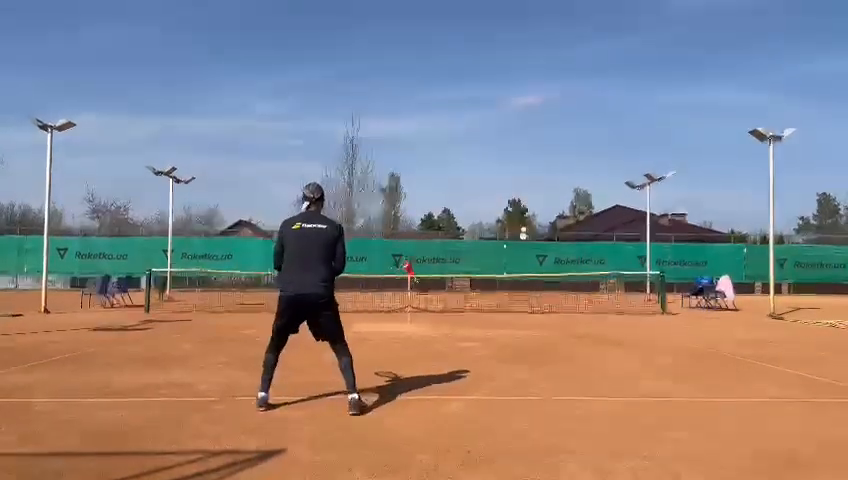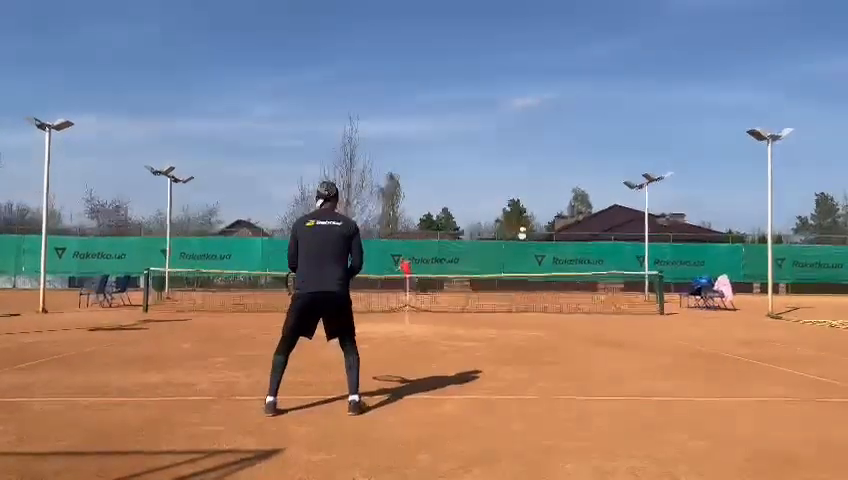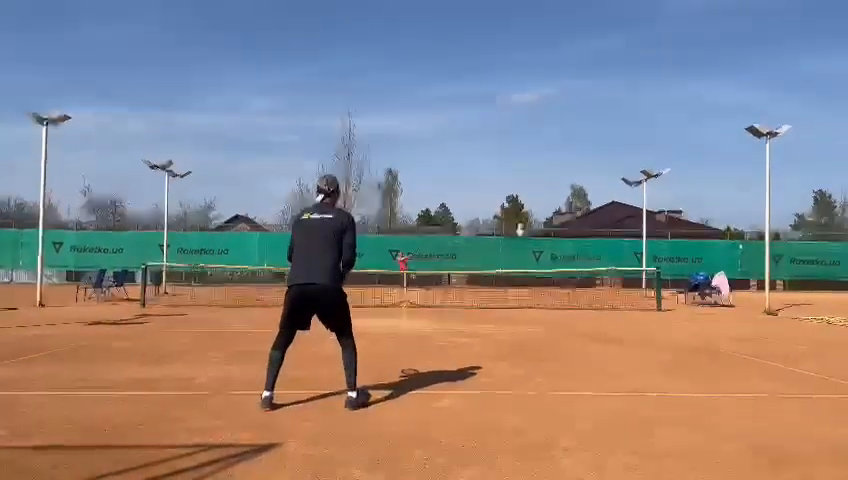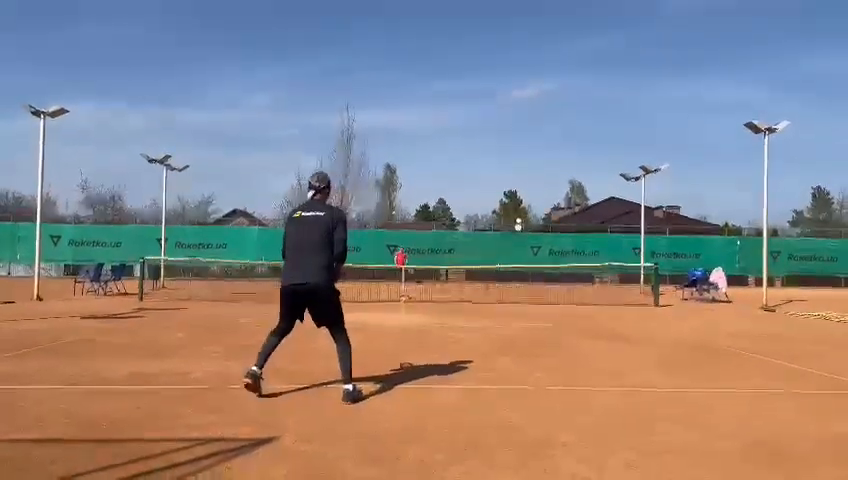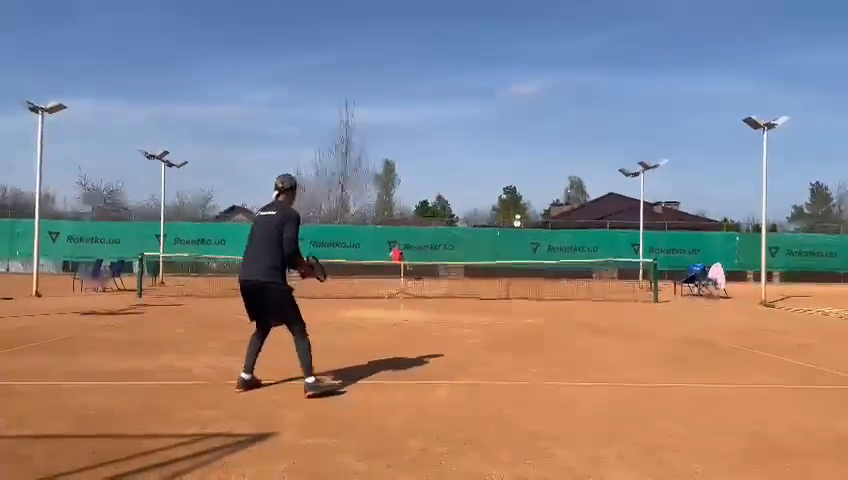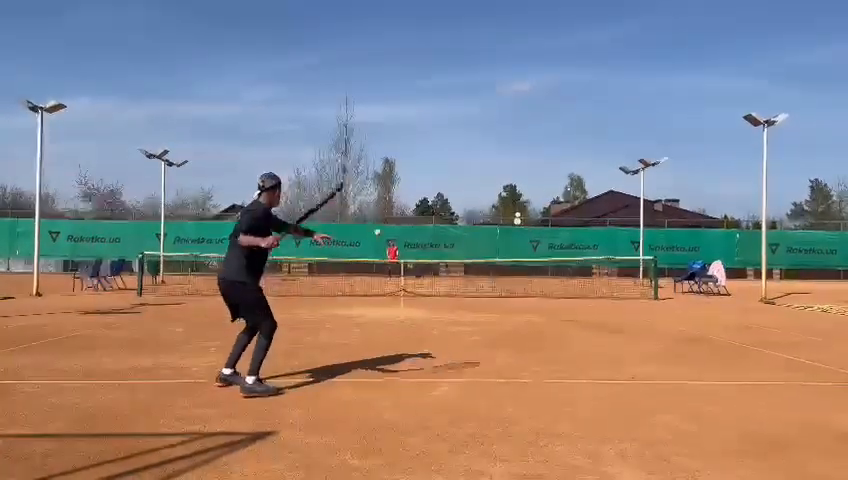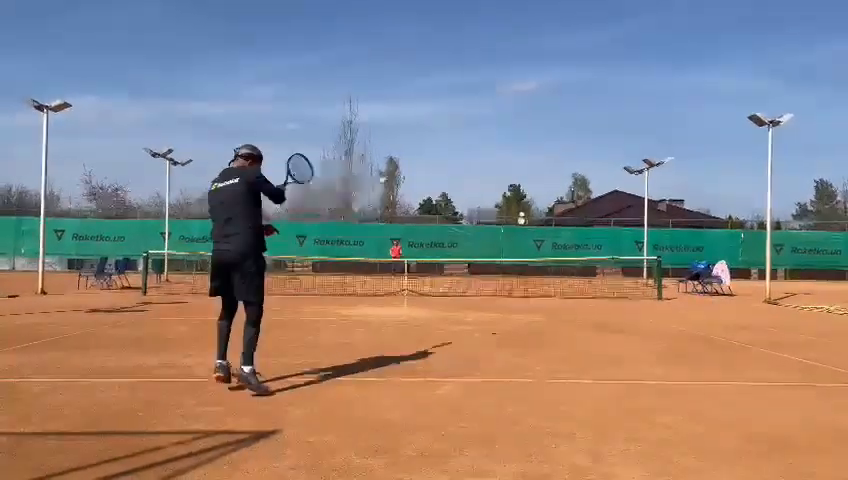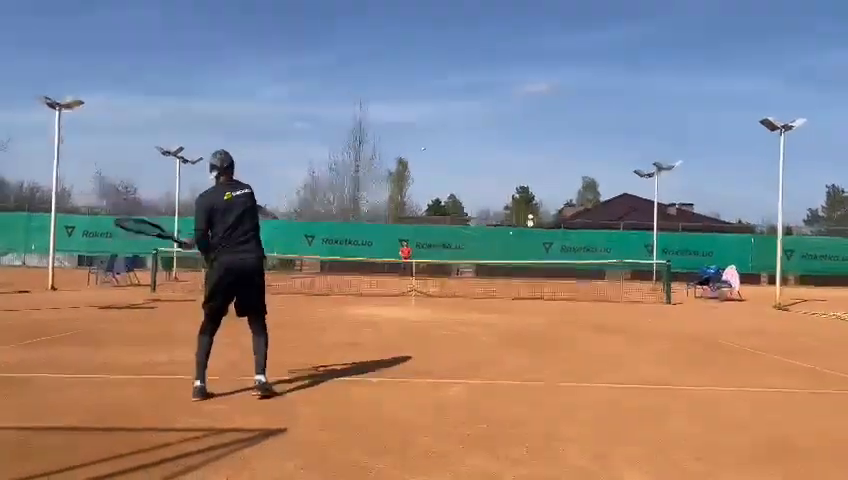
dt=0.4s
person 1, frame 1
left shoulder: (287, 225)
right shoulder: (333, 228)
left elbow: (277, 263)
right elbow: (339, 266)
left hip: (290, 295)
right hip: (320, 296)
left knee: (275, 344)
right knee: (339, 346)
left ankle: (262, 396)
right ankle: (354, 397)
person 1, frame 2
left shoulder: (301, 223)
right shoulder: (349, 225)
left elbow: (292, 262)
right elbow: (357, 264)
left hip: (305, 293)
right hip: (337, 294)
left knee: (285, 345)
right knee: (349, 346)
left ankle: (271, 400)
right ankle: (354, 399)
person 1, frame 3
left shoulder: (301, 217)
right shoulder: (344, 218)
left elbow: (291, 255)
right elbow: (349, 257)
right wrist: (341, 274)
left hip: (297, 286)
right hip: (328, 287)
left knee: (283, 339)
right knee: (346, 339)
left ankle: (267, 394)
right ankle: (353, 395)
person 1, frame 4
left shoulder: (294, 214)
right shoulder: (336, 214)
left elbow: (285, 252)
right elbow: (340, 252)
right wrist: (335, 272)
left hip: (290, 282)
right hip: (320, 283)
left knee: (282, 328)
right knee: (339, 334)
left ankle: (255, 371)
right ankle: (348, 388)
person 1, frame 5
left shoulder: (261, 213)
right shoulder: (290, 214)
right elbow: (290, 251)
left wrist: (296, 265)
right wrist: (305, 267)
left hip: (247, 278)
right hip: (270, 280)
left knee: (262, 326)
right knee: (298, 329)
left ankle: (246, 377)
right ankle: (310, 380)
person 1, frame 6
left shoulder: (263, 212)
right shoulder: (255, 210)
left elbow: (285, 227)
right elbow: (237, 236)
left wrist: (313, 234)
right wrist: (260, 241)
left hip: (233, 278)
right hip: (238, 279)
left knee: (253, 325)
right knee: (268, 326)
left ankle: (227, 372)
right ankle: (251, 381)
person 1, frame 7
left shoulder: (215, 184)
right shoulder: (251, 177)
right elbow: (278, 197)
right wrist: (278, 188)
left hip: (221, 253)
right hip: (246, 252)
left knee: (228, 309)
right knee: (253, 311)
left ankle: (222, 363)
right ankle: (247, 371)
person 1, frame 8
left shoulder: (205, 199)
right shoulder: (247, 191)
left elbow: (201, 239)
left hip: (223, 266)
right hip: (252, 265)
left knee: (209, 325)
right knee: (258, 324)
left ankle: (199, 384)
right ankle: (260, 380)
